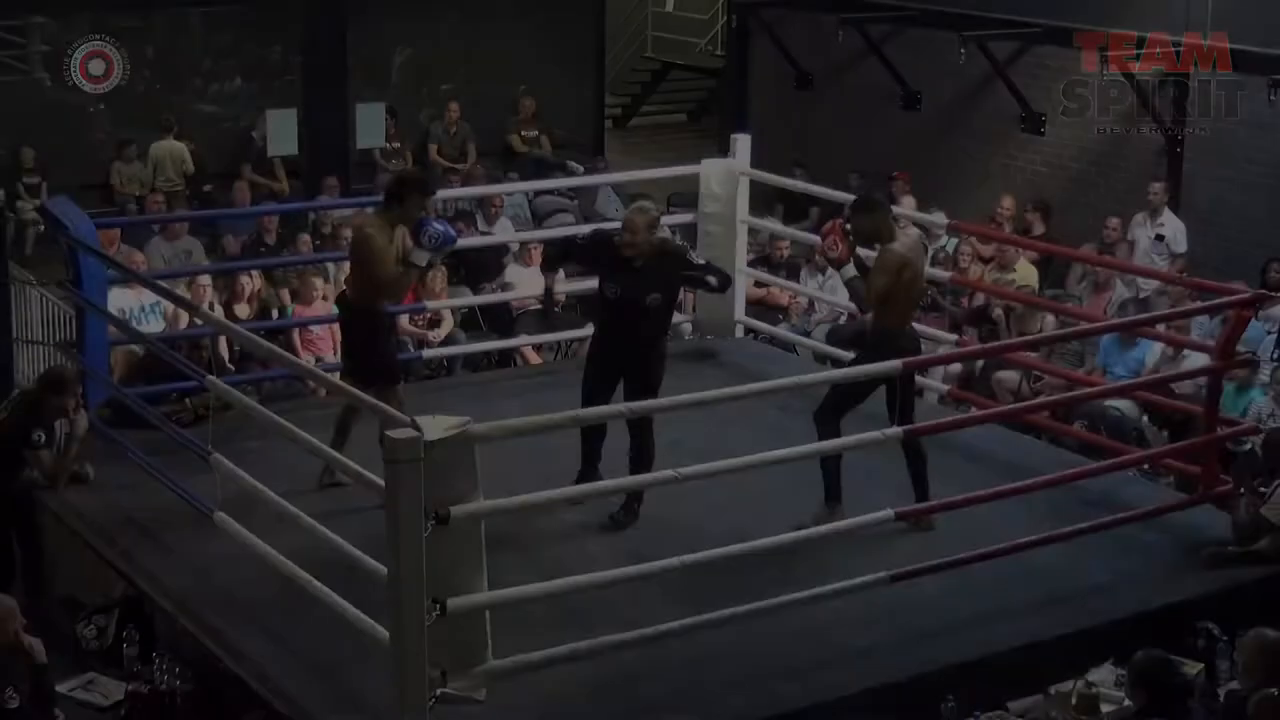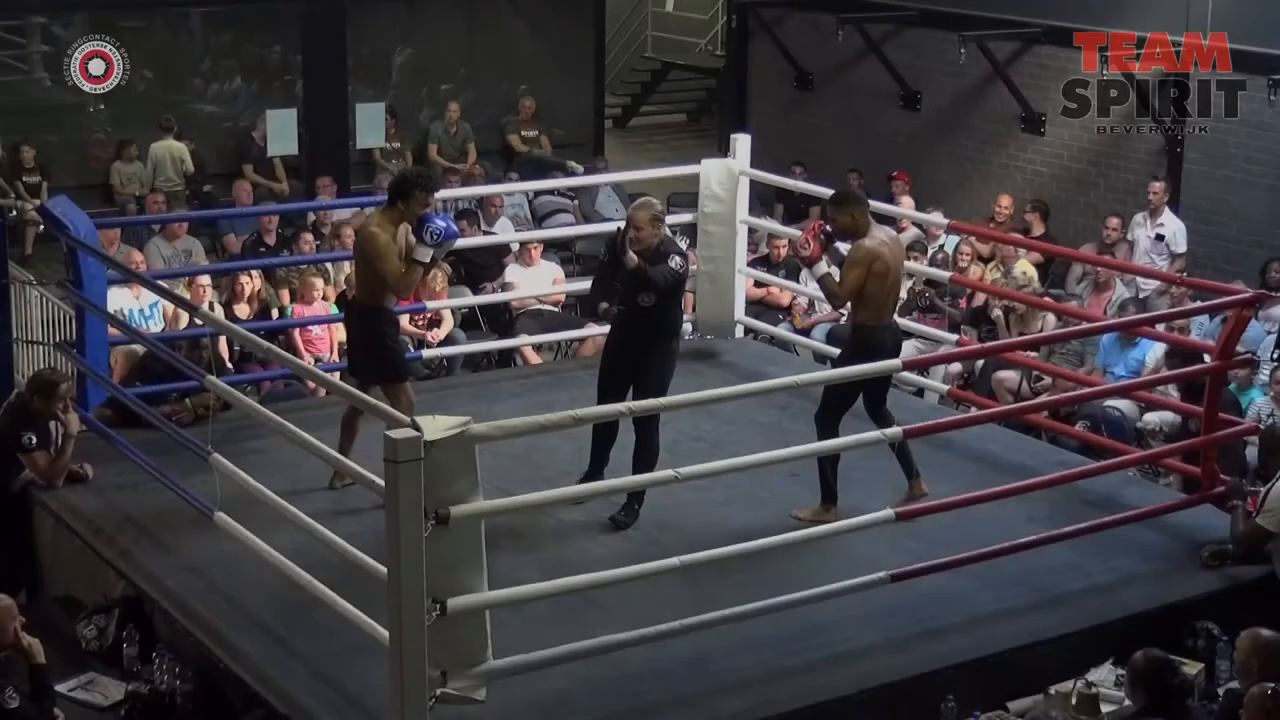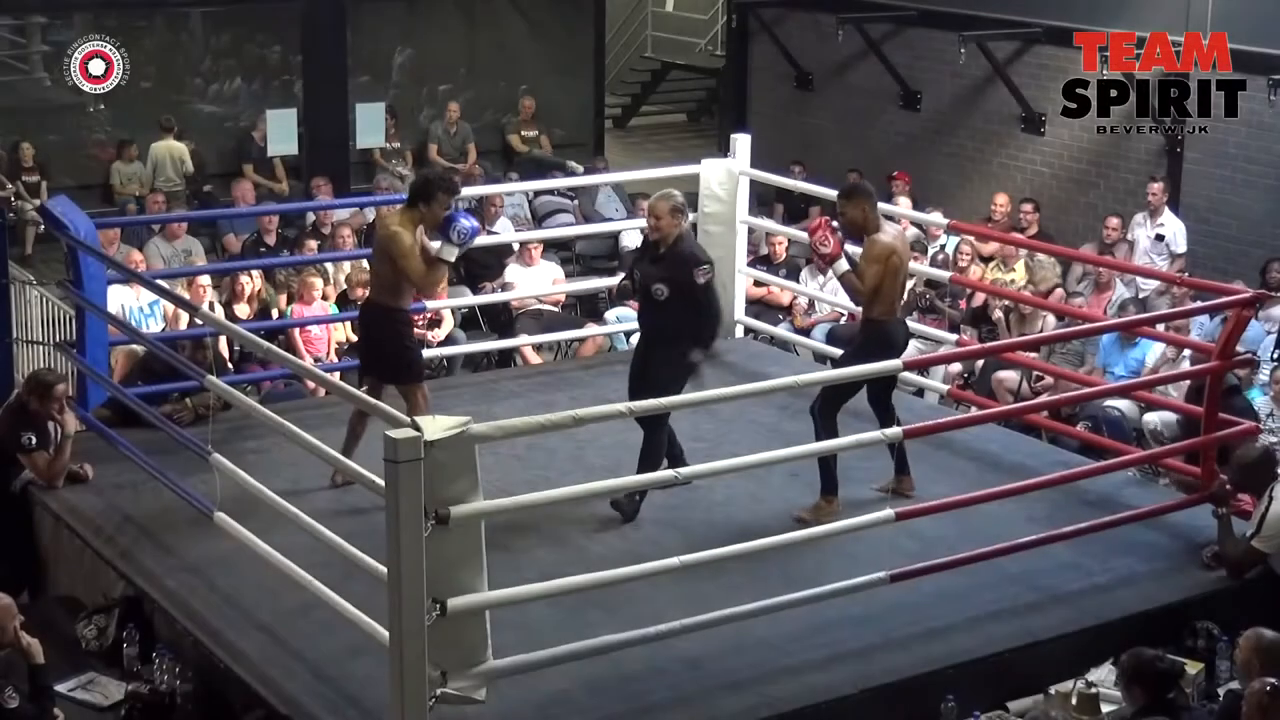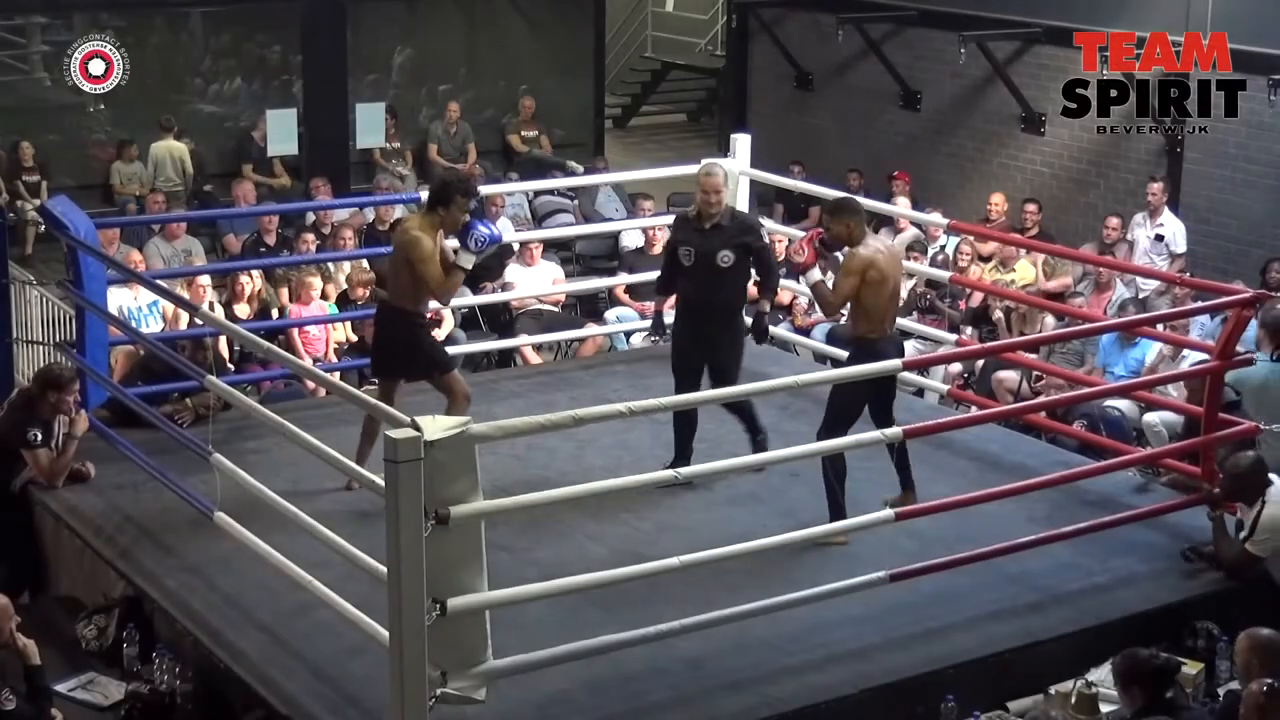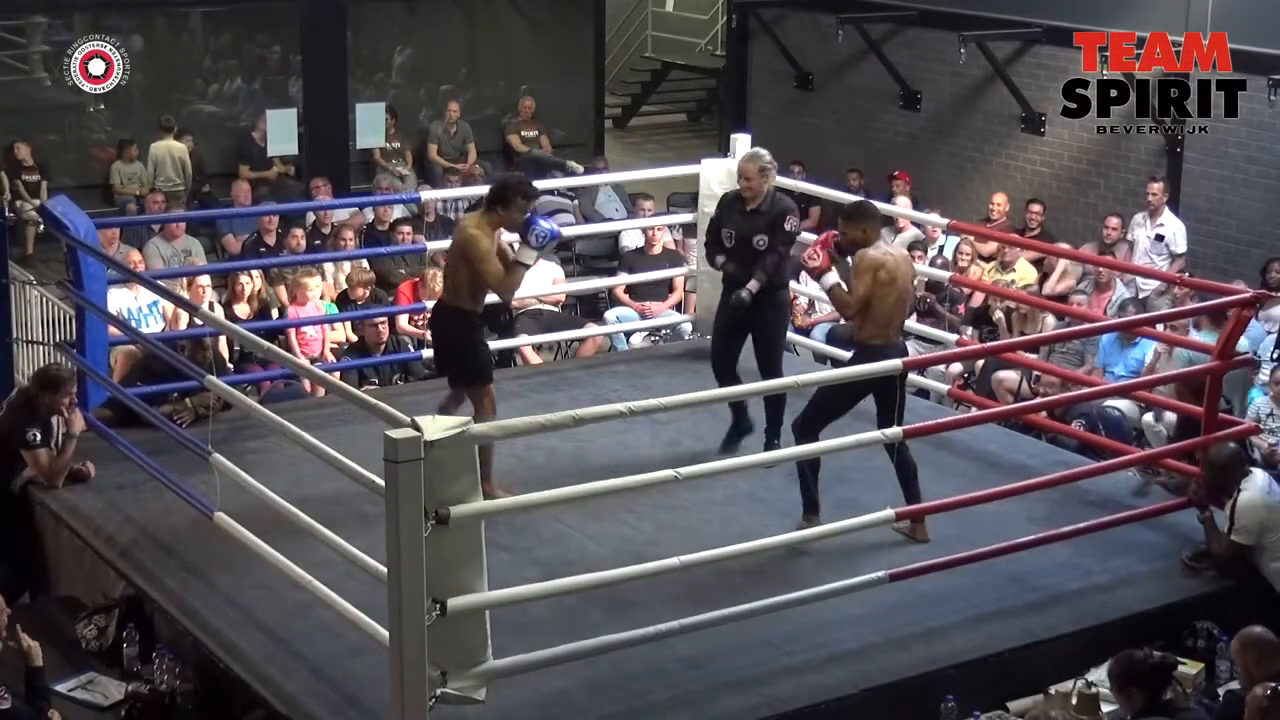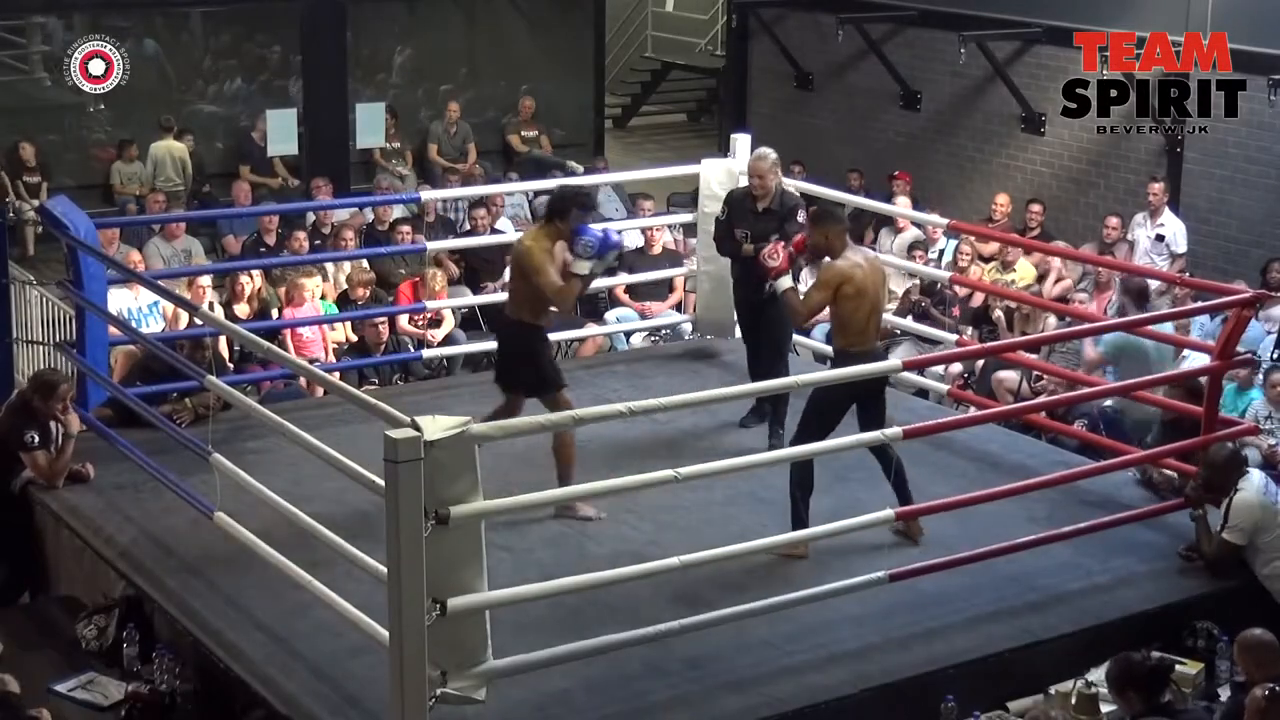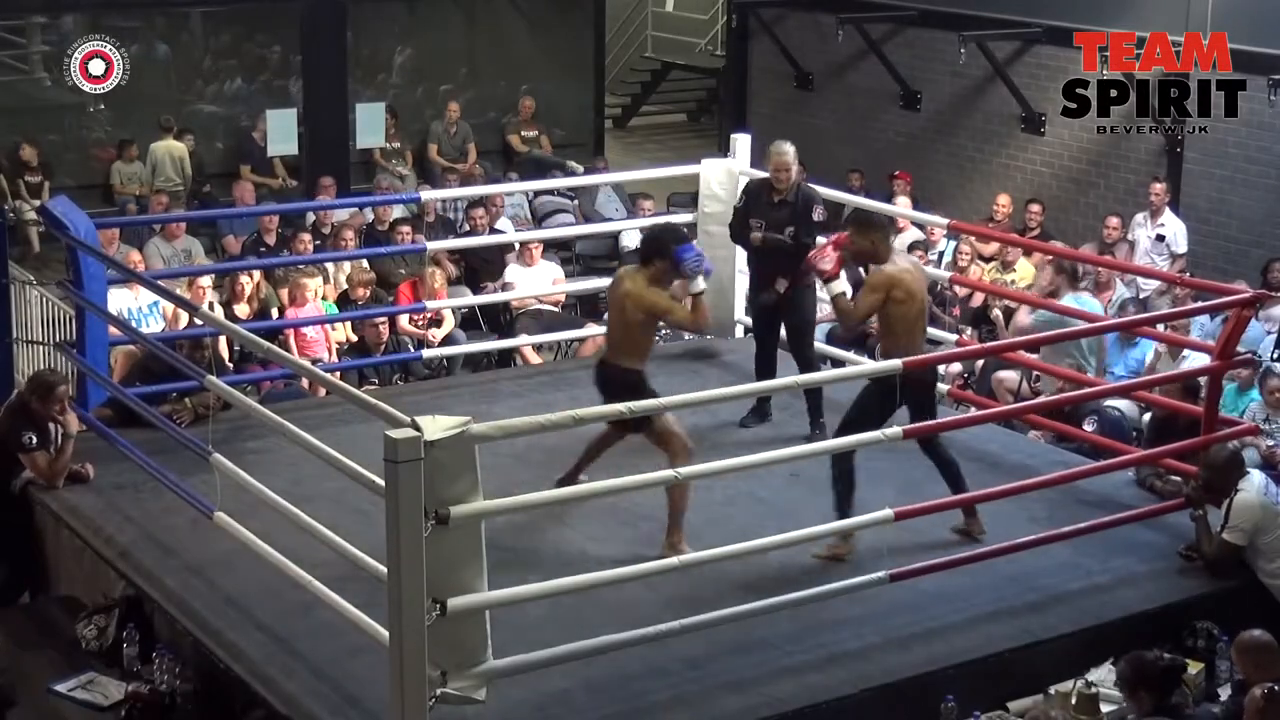
dt=0.4s
person 1, frame 1
left shoulder: (893, 255)
right shoulder: (911, 244)
left elbow: (868, 302)
left wrist: (843, 264)
right wrist: (854, 256)
left hip: (884, 346)
right hip: (905, 341)
left knee: (827, 415)
right knee: (904, 427)
left ankle: (833, 506)
person 1, frame 2
left shoulder: (864, 249)
right shoulder: (889, 237)
left elbow: (839, 299)
left wrist: (815, 262)
right wrist: (831, 249)
left hip: (867, 340)
right hip: (889, 333)
left knee: (827, 419)
right knee: (877, 408)
left ankle: (828, 507)
right ankle: (914, 482)
person 1, frame 3
left shoulder: (880, 244)
right shoulder: (894, 231)
left elbow: (859, 294)
right elbow: (864, 276)
left wrist: (833, 259)
right wrist: (839, 252)
left hip: (877, 335)
right hip: (894, 329)
left knee: (823, 408)
right knee: (882, 403)
left ankle: (828, 500)
right ankle: (903, 478)
person 1, frame 4
left shoulder: (860, 257)
right shoulder: (886, 247)
left elbow: (831, 305)
left wrist: (808, 269)
right wrist: (829, 252)
left hip: (868, 352)
right hip: (891, 345)
left knee: (830, 435)
right knee: (885, 420)
left ankle: (837, 526)
right ankle: (908, 492)
person 1, frame 5
left shoulder: (869, 258)
right shoulder: (903, 257)
left elbow: (849, 307)
left wrist: (823, 272)
right wrist: (841, 257)
left hip: (869, 358)
right hip: (897, 354)
left knee: (804, 427)
right knee: (894, 439)
left ankle: (810, 518)
right ankle: (917, 523)
person 1, frame 6
left shoulder: (837, 270)
right shoulder: (872, 261)
left elbow: (799, 315)
left wrist: (779, 276)
right wrist: (809, 257)
left hip: (849, 367)
right hip: (876, 362)
left knee: (803, 447)
right knee: (878, 442)
left ankle: (799, 538)
right ankle: (910, 520)
person 1, frame 7
left shoulder: (885, 274)
right shoulder: (910, 264)
left elbow: (850, 318)
left wrist: (831, 277)
right wrist: (845, 262)
left hip: (897, 375)
right hip: (924, 368)
left knee: (843, 447)
right knee: (931, 444)
left ankle: (845, 539)
right ankle: (972, 520)
person 2, frame 1
left shoulder: (398, 229)
right shoulder: (371, 234)
left elbow: (408, 272)
right elbow: (396, 291)
left wrist: (426, 252)
right wrist: (421, 253)
left hip: (369, 316)
right hip: (366, 319)
right knee: (391, 402)
left ankle: (330, 469)
person 2, frame 2
left shoulder: (402, 226)
right shoulder: (376, 234)
left elbow: (420, 272)
right elbow: (403, 289)
left wrist: (437, 249)
right wrist: (424, 248)
left hip: (369, 315)
right hip: (372, 318)
left knee: (361, 397)
right knee: (403, 402)
left ankle: (341, 472)
person 2, frame 3
left shoulder: (411, 226)
right shoulder: (397, 233)
left elbow: (430, 267)
right elbow: (427, 287)
left wrist: (451, 246)
right wrist: (450, 247)
left hip: (377, 314)
right hip: (389, 319)
left knee: (373, 393)
right knee: (418, 401)
left ankle: (341, 467)
person 2, frame 4
left shoulder: (430, 229)
right shoulder: (417, 238)
left elbow: (447, 268)
right elbow: (444, 293)
left wrist: (470, 253)
right wrist: (467, 255)
left hip: (391, 318)
right hip: (406, 324)
left knee: (384, 398)
right knee: (460, 394)
left ankle: (358, 471)
person 2, frame 5
left shoulder: (488, 228)
right shoulder: (474, 236)
left elbow: (507, 267)
right elbow: (505, 290)
left wrist: (530, 250)
right wrist: (529, 250)
left hip: (454, 317)
right hip: (458, 322)
left knee: (459, 395)
right knee: (485, 404)
right ankle: (486, 486)
person 2, frame 6
left shoulder: (555, 242)
right shoulder: (534, 248)
left elbow: (577, 284)
right elbow: (563, 300)
left wrist: (599, 259)
right wrist: (582, 262)
left hip: (518, 330)
right hip: (523, 335)
left knee: (512, 406)
right knee: (565, 414)
right ankle: (566, 500)
person 2, frame 7
left shoulder: (627, 275)
right shoulder: (647, 296)
left elbow: (668, 301)
right elbow: (700, 324)
left wrist: (689, 279)
right wrist: (696, 281)
left hip: (611, 370)
right hip: (625, 380)
left knee: (622, 428)
right knee: (680, 447)
left ankle: (570, 479)
right ankle: (674, 542)
person 3, frame 1
left shoulder: (672, 257)
right shoulder: (604, 246)
left elbow: (721, 279)
right elbow: (558, 252)
left wrist: (709, 281)
right wrist: (550, 283)
left hip: (647, 351)
right hip: (605, 345)
left knee: (639, 423)
right knee: (592, 411)
left ankle: (634, 501)
right ankle: (589, 472)
person 3, frame 2
left shoulder: (674, 256)
right shoulder: (619, 244)
left elbow: (658, 281)
right elbow: (600, 282)
left wrist: (630, 258)
right wrist: (606, 305)
left hip: (658, 348)
right hip: (621, 339)
left knee: (645, 422)
right knee: (604, 409)
left ankle: (634, 502)
right ankle: (594, 473)
person 3, frame 3
left shoulder: (691, 258)
right shoulder: (651, 244)
left elbow: (710, 313)
right elbow: (637, 275)
left wrist: (696, 356)
right wrist: (627, 284)
left hip: (679, 347)
right hip: (650, 339)
left knee: (655, 414)
right knee: (641, 406)
left ankle: (635, 495)
right ankle: (678, 464)
person 3, frame 4
left shoulder: (745, 225)
right shoulder: (682, 223)
left elbow: (767, 270)
right elbow: (669, 270)
left wrist: (764, 313)
right wrist: (658, 310)
left hip: (726, 322)
right hip: (688, 319)
left knee: (724, 390)
right knee: (684, 390)
left ankle: (758, 438)
right ankle: (681, 460)
person 3, frame 5
left shoulder: (784, 209)
right shoulder: (728, 202)
left elbow: (776, 256)
right elbow: (711, 244)
left wrist: (750, 288)
right wrist: (722, 264)
left hip: (770, 298)
right hip: (732, 294)
left knee: (769, 369)
right knee: (720, 362)
left ankle: (773, 439)
right ankle: (740, 421)
person 3, frame 6
left shoulder: (792, 204)
right shoulder: (735, 200)
right elbow: (722, 243)
right wrist: (754, 249)
right hip: (745, 287)
left knee: (777, 357)
right knee: (754, 349)
left ankle: (777, 430)
right ankle: (762, 405)
person 3, frame 7
left shoulder: (809, 198)
right shoulder: (752, 191)
left elbow: (803, 249)
right elbow: (736, 232)
left wrist: (779, 288)
right wrist: (763, 238)
left hip: (797, 284)
right hip: (760, 281)
left knee: (803, 350)
right knee: (764, 345)
left ankle: (817, 420)
right ankle: (762, 406)
person 4, frame 1
left shoulder: (38, 403)
right shoulder: (29, 422)
left elbow: (52, 459)
right elbow: (55, 479)
left wrist: (74, 468)
right wrist: (77, 435)
left knee: (33, 553)
left ankle: (35, 607)
person 4, frame 2
left shoulder: (44, 410)
right shoulder: (21, 425)
left elbow: (50, 458)
right elbow: (53, 479)
left wrist: (73, 469)
right wrist: (71, 434)
left knee: (27, 558)
person 4, frame 3
left shoulder: (43, 412)
right shoulder: (19, 425)
left elbow: (49, 456)
right elbow: (53, 480)
left wrist: (72, 468)
right wrist: (68, 433)
left knee: (27, 558)
person 4, frame 4
left shoulder: (44, 406)
right shoulder: (25, 422)
left elbow: (52, 457)
right elbow: (53, 479)
left wrist: (75, 468)
right wrist: (75, 434)
left knee: (27, 559)
right knee: (19, 563)
person 4, frame 5
left shoulder: (41, 405)
right shoulder: (24, 421)
left elbow: (51, 458)
right elbow: (53, 479)
left wrist: (74, 468)
right wrist: (73, 433)
left knee: (27, 559)
right knee: (20, 565)
person 4, frame 6
left shoulder: (43, 410)
right shoulder: (22, 424)
left elbow: (51, 460)
right elbow: (53, 479)
left wrist: (73, 469)
right wrist: (71, 434)
left knee: (25, 559)
right knee: (20, 566)
person 4, frame 7
left shoulder: (42, 412)
right shoulder: (20, 425)
left elbow: (51, 460)
right elbow: (53, 479)
left wrist: (73, 470)
right wrist: (70, 434)
left knee: (26, 560)
right knee: (21, 566)
